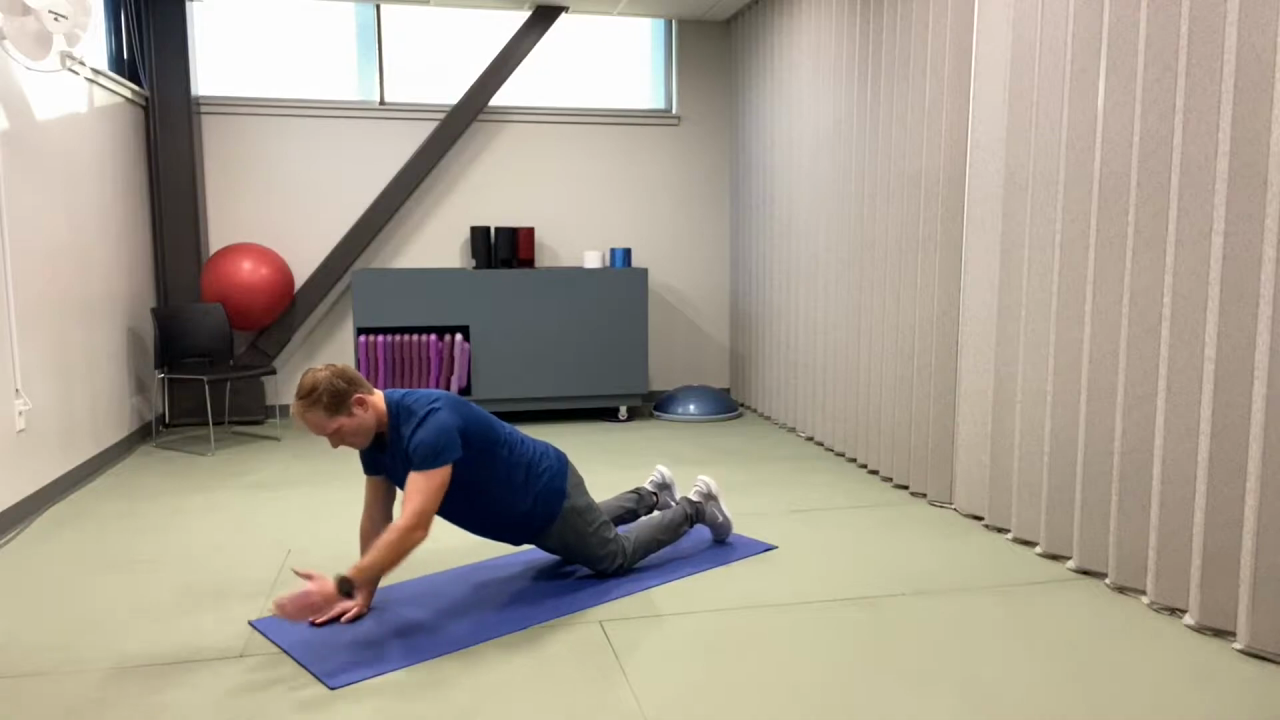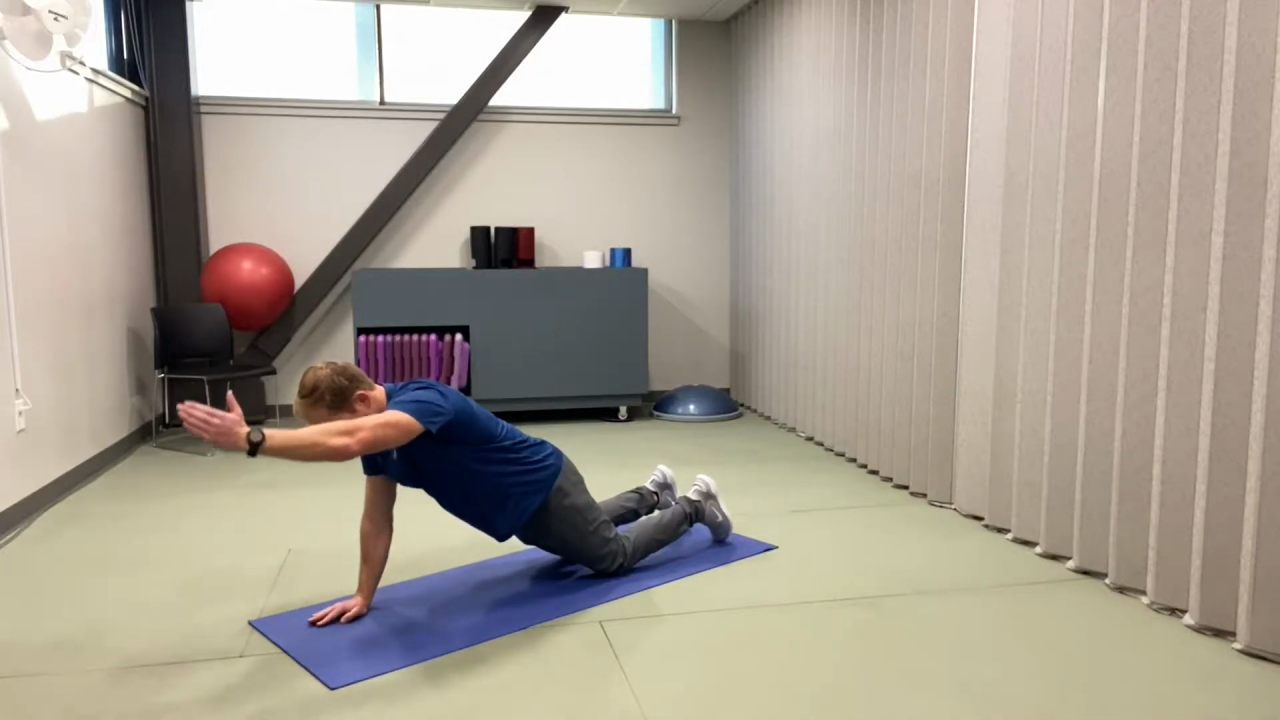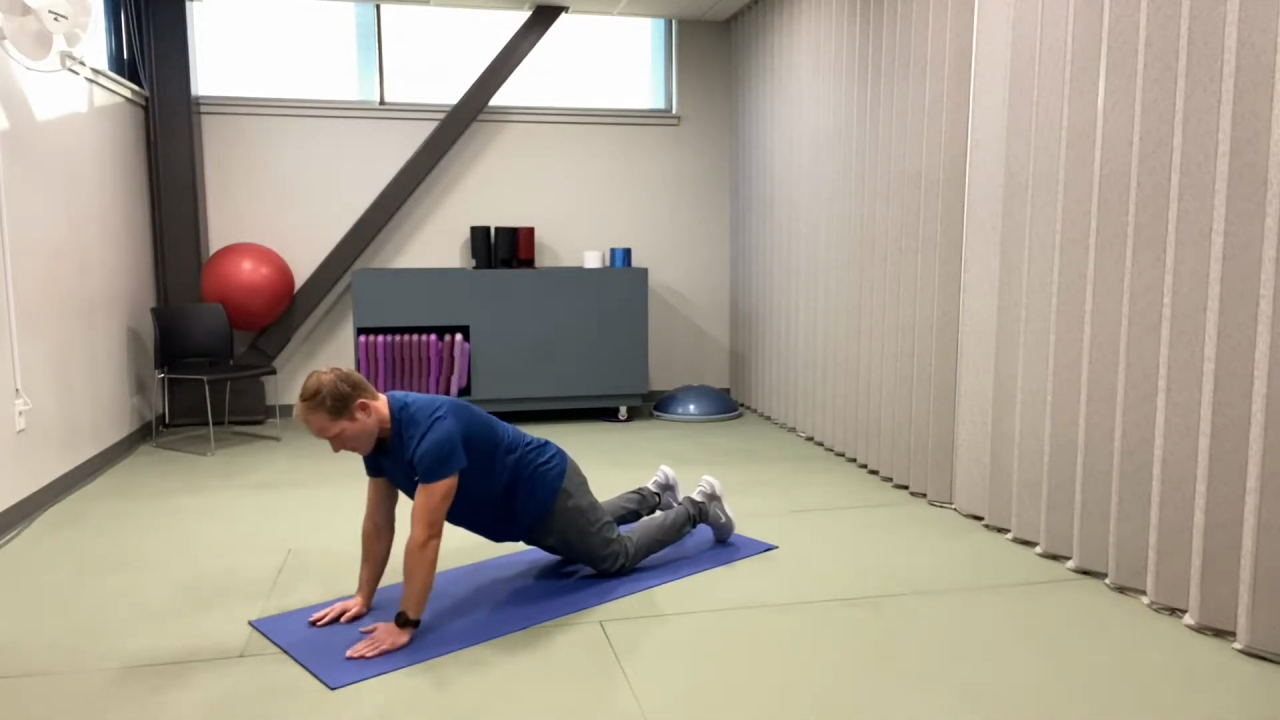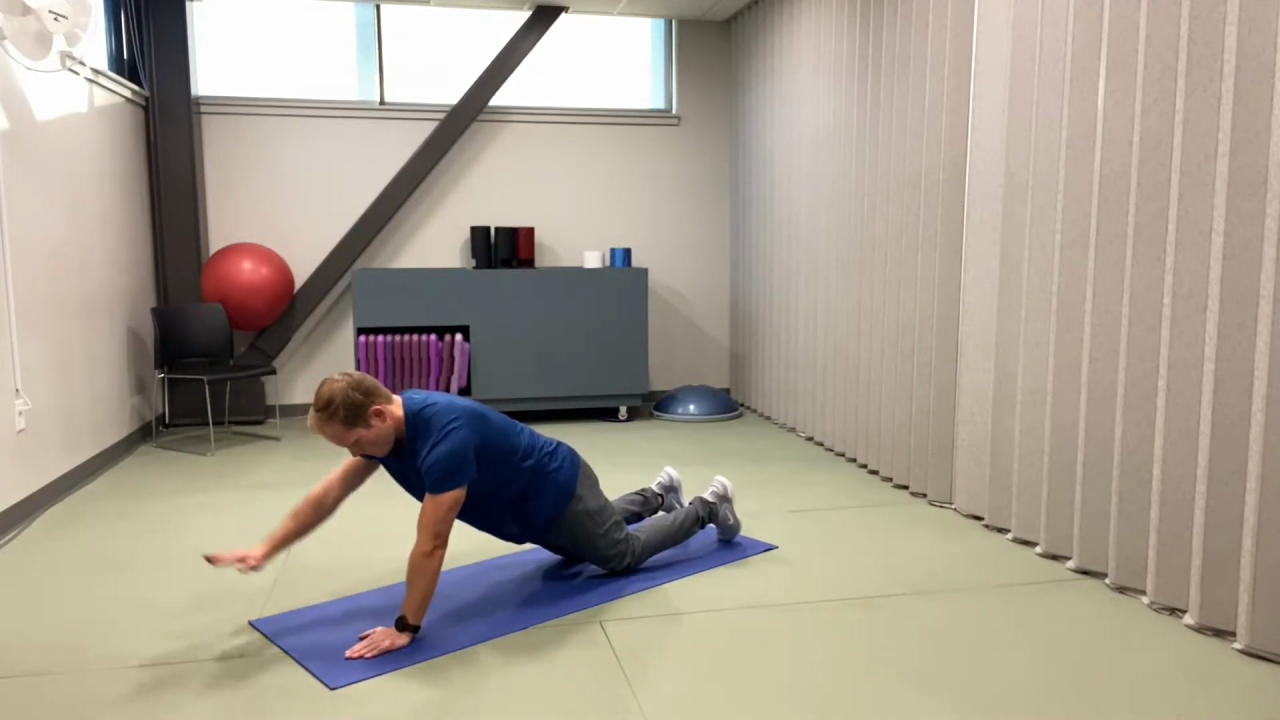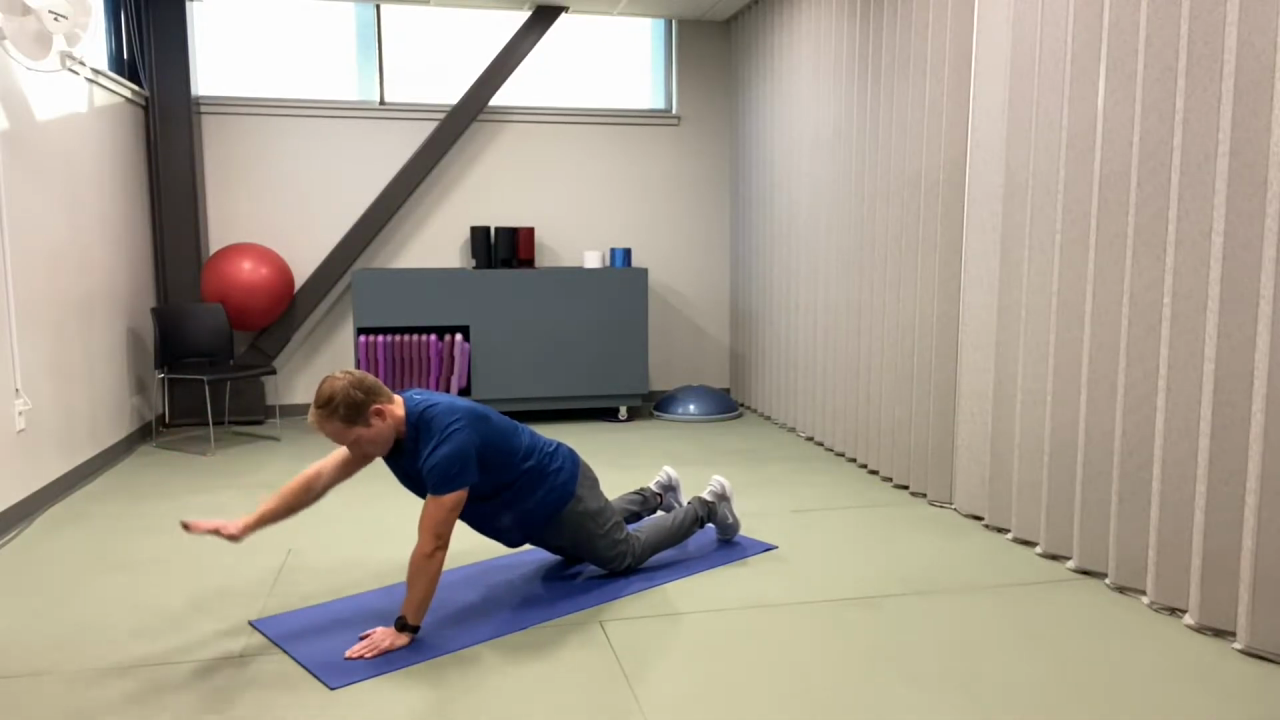
dt=0.7s
person 1, frame 1
left shoulder: (429, 424)
right shoulder: (373, 429)
left elbow: (412, 526)
right elbow: (376, 518)
left wrist: (343, 586)
right wrist: (360, 593)
left hip: (548, 494)
right hip: (523, 508)
left knee: (614, 557)
right knee: (586, 537)
left ankle: (696, 506)
right ankle: (652, 494)
person 1, frame 2
left shoulder: (422, 401)
right shoulder: (379, 428)
left elbow: (347, 443)
right elbow: (377, 521)
left wrist: (250, 437)
right wrist: (364, 595)
left hip: (544, 488)
right hip: (516, 505)
left knee: (612, 556)
right knee: (575, 546)
left ankle: (693, 506)
right ankle: (651, 494)
person 1, frame 3
left shoulder: (432, 429)
right shoulder: (378, 432)
left elbow: (425, 536)
right elbow: (378, 523)
left wrist: (405, 625)
right wrist: (363, 596)
left hip: (545, 489)
right hip: (517, 507)
left knee: (615, 557)
right knee: (579, 542)
left ankle: (699, 507)
right ankle: (653, 495)
person 1, frame 4
left shoulder: (445, 437)
right shoulder: (384, 421)
left elbow: (430, 545)
right elbow: (328, 494)
left wrist: (406, 628)
right wrist: (266, 549)
left hip: (557, 491)
right hip: (532, 508)
left knee: (623, 554)
right knee: (576, 551)
left ankle: (708, 507)
right ankle: (656, 494)
person 1, frame 5
left shoulder: (445, 436)
right shoulder: (389, 416)
left elbow: (431, 546)
right elbow: (318, 479)
left wrist: (405, 628)
right wrist: (244, 524)
left hip: (559, 493)
right hip: (532, 502)
left knee: (621, 554)
right knee: (575, 553)
left ankle: (707, 507)
right ankle: (656, 494)
